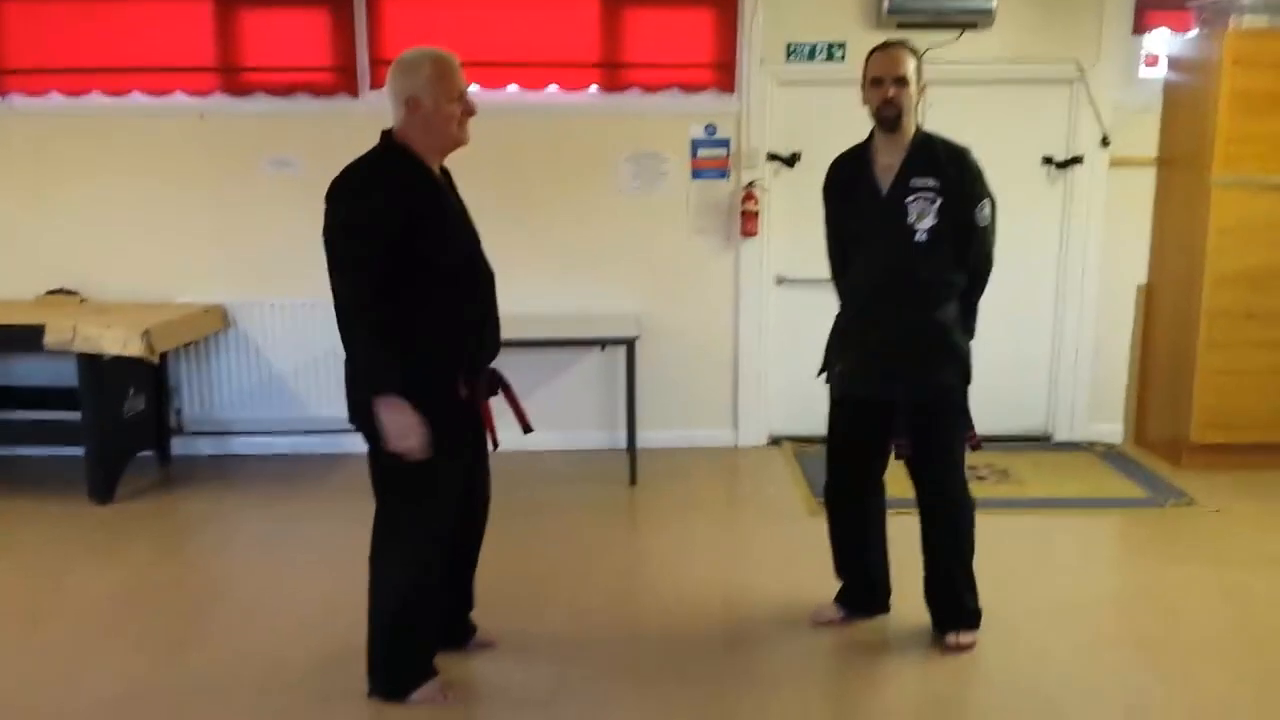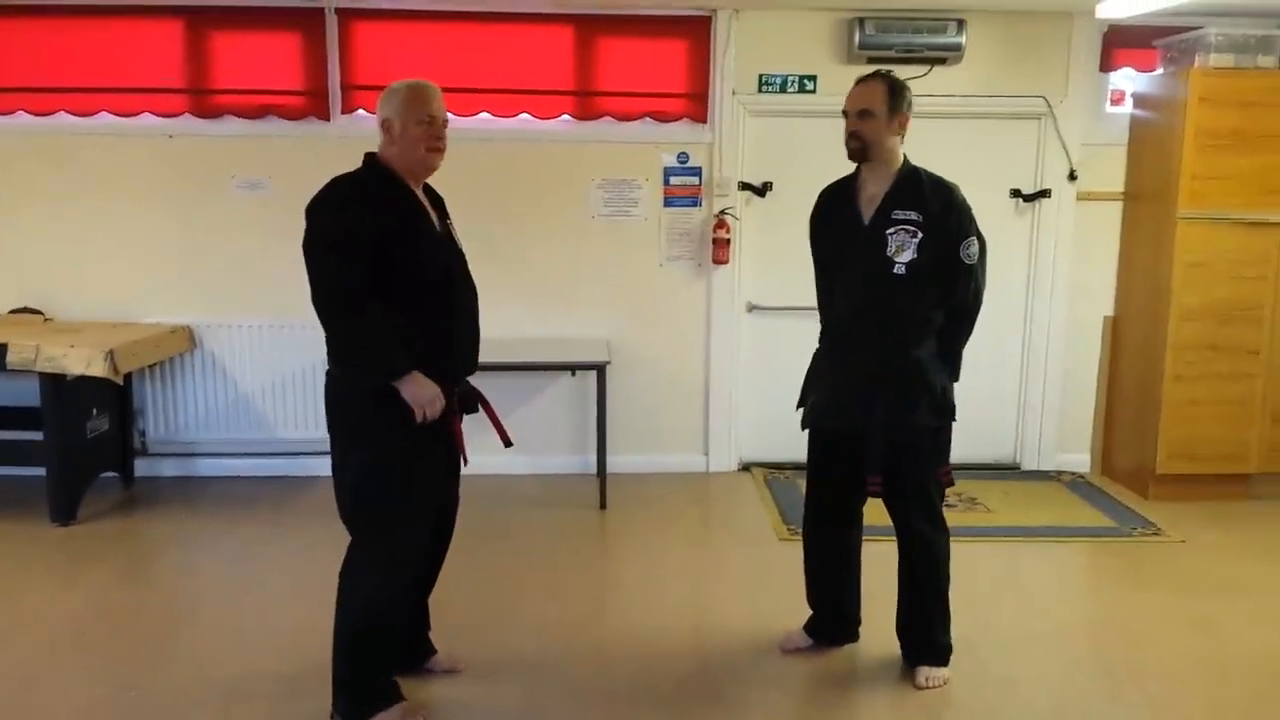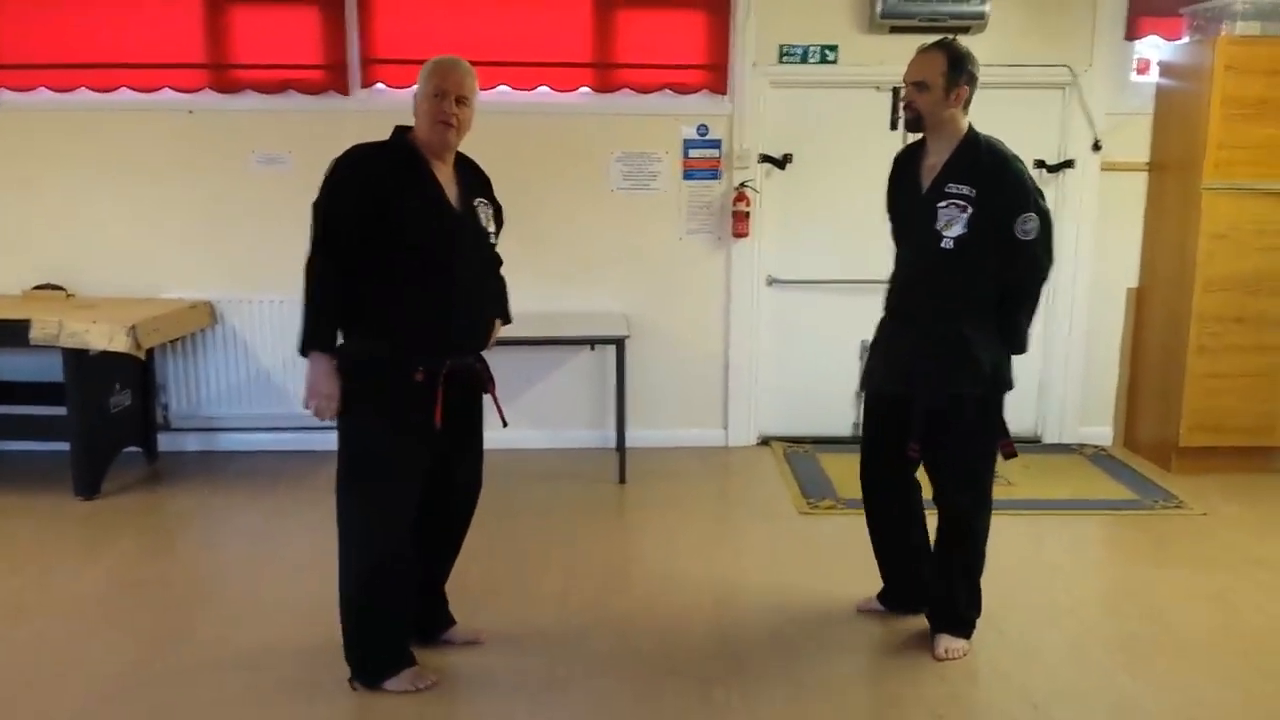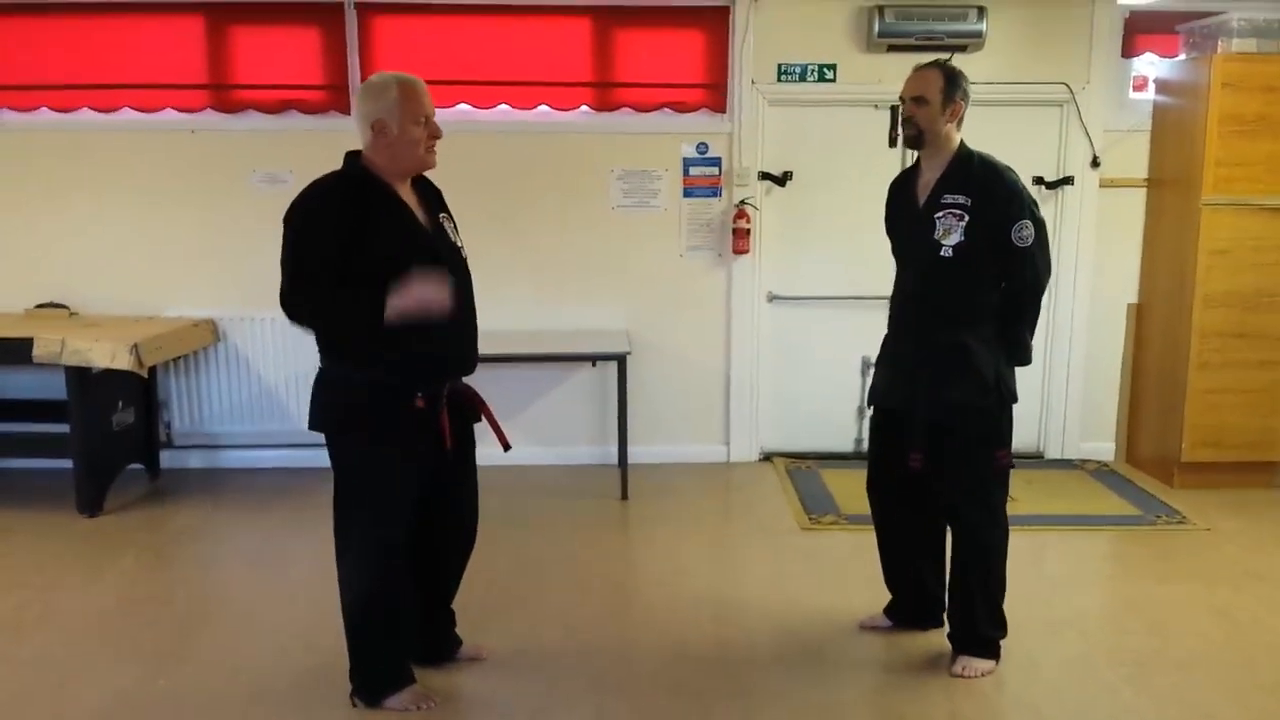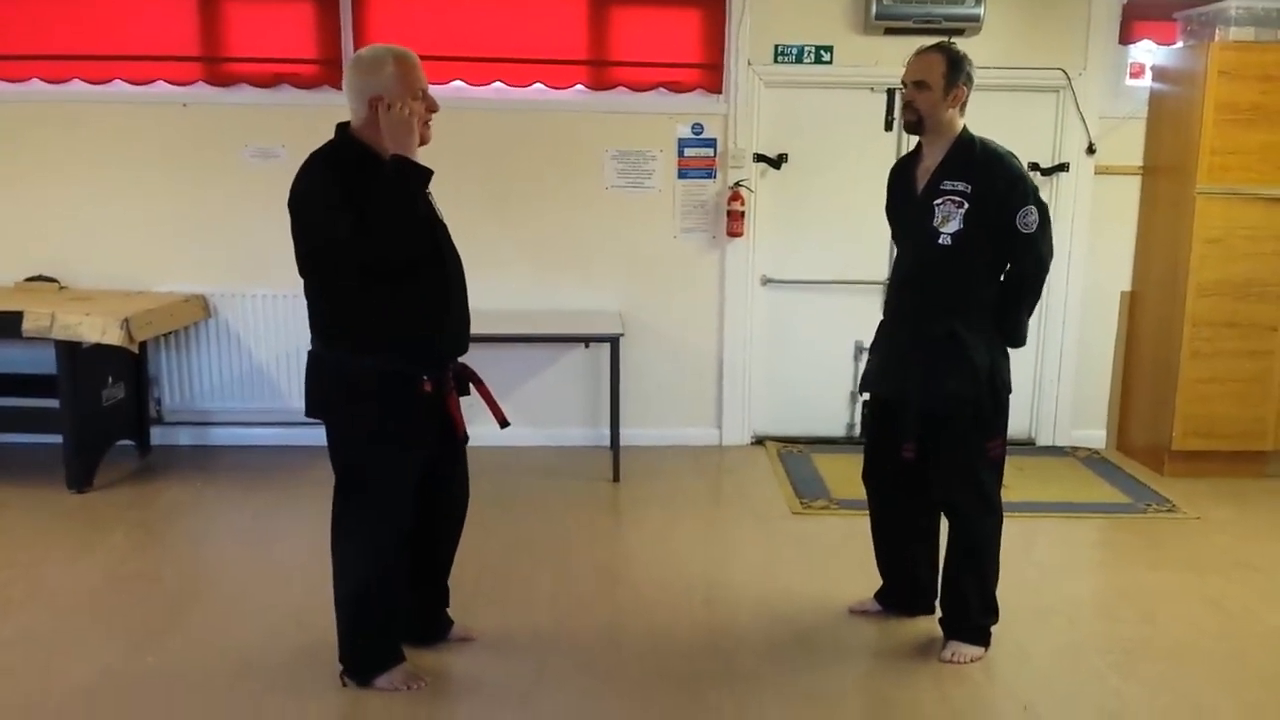
dt=1s
person 1, frame 1
left shoulder: (432, 176)
right shoulder: (370, 186)
right elbow: (361, 301)
left wrist: (474, 346)
right wrist: (387, 396)
left hip: (452, 382)
right hip: (408, 393)
left knee: (464, 508)
right knee: (414, 523)
left ankle: (448, 622)
right ankle: (398, 669)
person 1, frame 2
left shoulder: (427, 201)
right shoulder: (349, 201)
right elbow: (344, 304)
left wrist: (451, 365)
right wrist: (405, 376)
left hip: (430, 396)
right hip: (380, 402)
left knee: (428, 528)
right knee: (386, 538)
left ankle: (406, 644)
person 1, frame 3
left shoulder: (475, 181)
right shoulder: (365, 170)
right elbow: (329, 267)
left wrist: (495, 314)
right wrist: (322, 355)
left hip: (456, 375)
right hip: (385, 375)
left knee: (451, 501)
right knee: (379, 513)
left ankle: (425, 614)
right ankle: (377, 656)
person 1, frame 4
left shoulder: (425, 195)
right shoulder: (329, 203)
right elbow: (302, 297)
left wrist: (454, 377)
right wrist: (389, 303)
left hip: (440, 400)
right hip: (373, 406)
left knee: (450, 525)
right knee: (376, 539)
left ankle: (432, 636)
right ankle: (379, 675)
person 1, frame 5
left shoulder: (384, 171)
right shoulder: (329, 176)
right elbow: (383, 253)
right wrist: (403, 165)
left hip: (421, 377)
right hip: (369, 386)
left knee: (440, 504)
right knee: (375, 516)
left ankle: (422, 616)
right ankle: (369, 654)
person 2, frame 1
left shoulder: (954, 166)
right shoulder: (844, 173)
left elbow: (977, 260)
left wrist: (944, 326)
right wrist: (865, 320)
left hip: (934, 355)
right hip: (860, 350)
left knee: (942, 487)
right knee: (849, 481)
left ankle: (956, 613)
right ankle: (862, 593)
person 2, frame 2
left shoulder: (940, 201)
right shoulder: (830, 202)
left elbow: (965, 297)
left wrist: (926, 365)
right wrist: (846, 355)
left hip: (913, 391)
right hip: (839, 381)
left knee: (919, 522)
right knee: (827, 511)
left ankle: (927, 646)
right ankle: (832, 621)
person 2, frame 3
left shoulder: (999, 171)
right shoulder: (904, 165)
left elbow: (1032, 264)
left wrist: (998, 341)
right wrist: (910, 322)
left hip: (966, 360)
right hip: (899, 347)
left knee: (960, 492)
right knee: (883, 474)
left ankle: (953, 616)
right ankle: (906, 588)
person 2, frame 4
left shoulder: (994, 184)
right shoulder: (902, 187)
left elbow: (1030, 274)
left wrist: (1000, 351)
right wrist: (909, 342)
left hip: (971, 375)
right hip: (905, 365)
left knee: (973, 507)
right knee: (894, 492)
left ankle: (978, 637)
right ankle: (915, 605)
person 2, frame 5
left shoulder: (995, 170)
right shoulder: (903, 172)
left elbow: (1033, 258)
left wrist: (995, 334)
right wrist: (905, 327)
left hip: (967, 364)
right hip: (900, 352)
left knee: (968, 495)
right knee: (890, 481)
left ankle: (969, 624)
right ankle: (906, 591)
